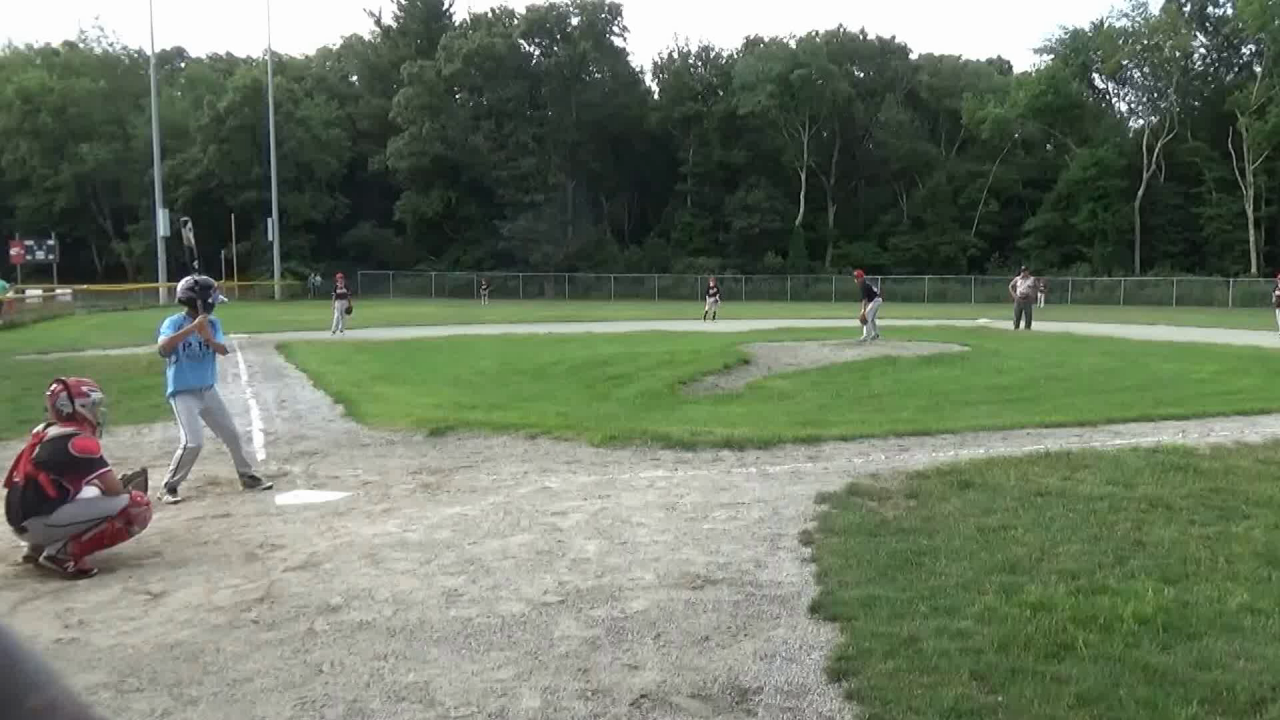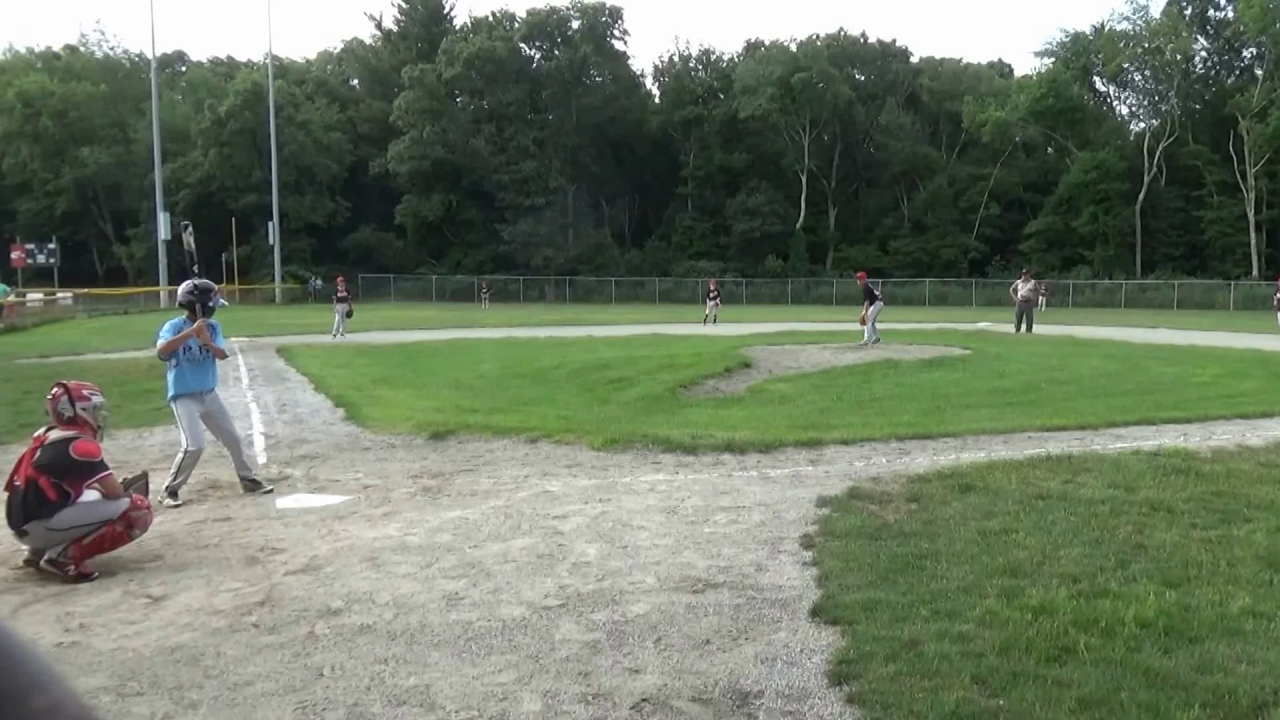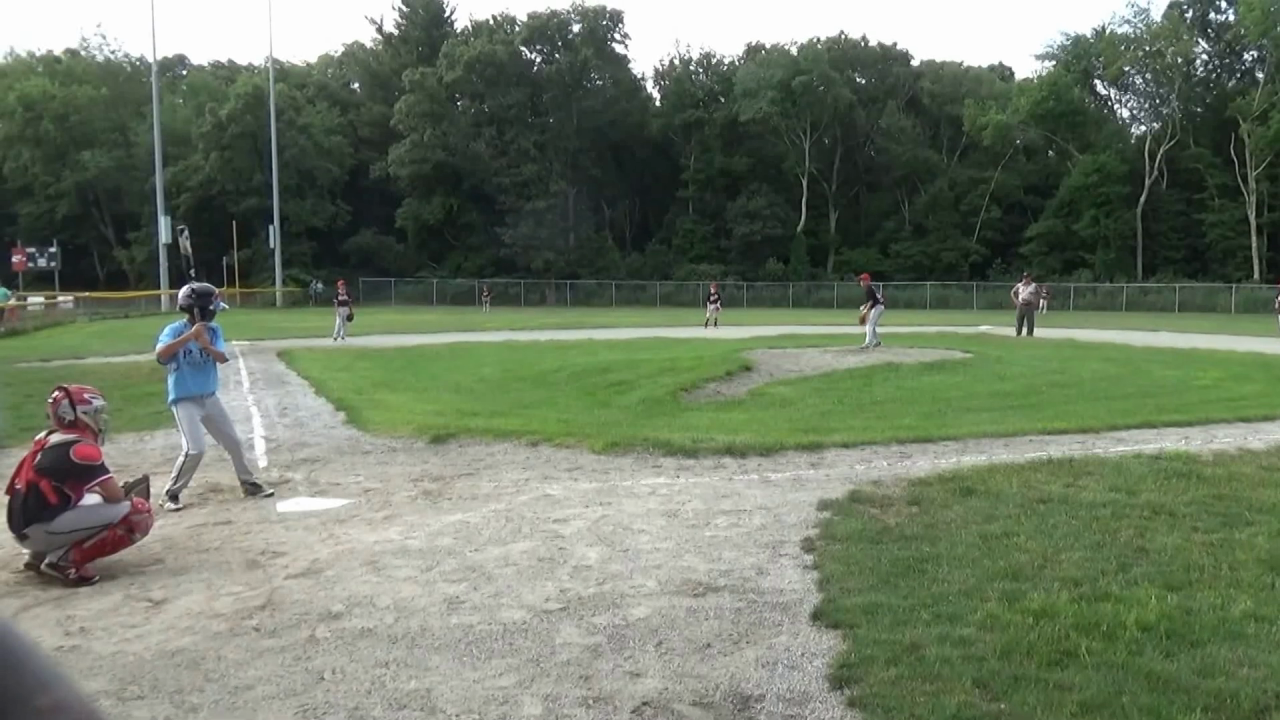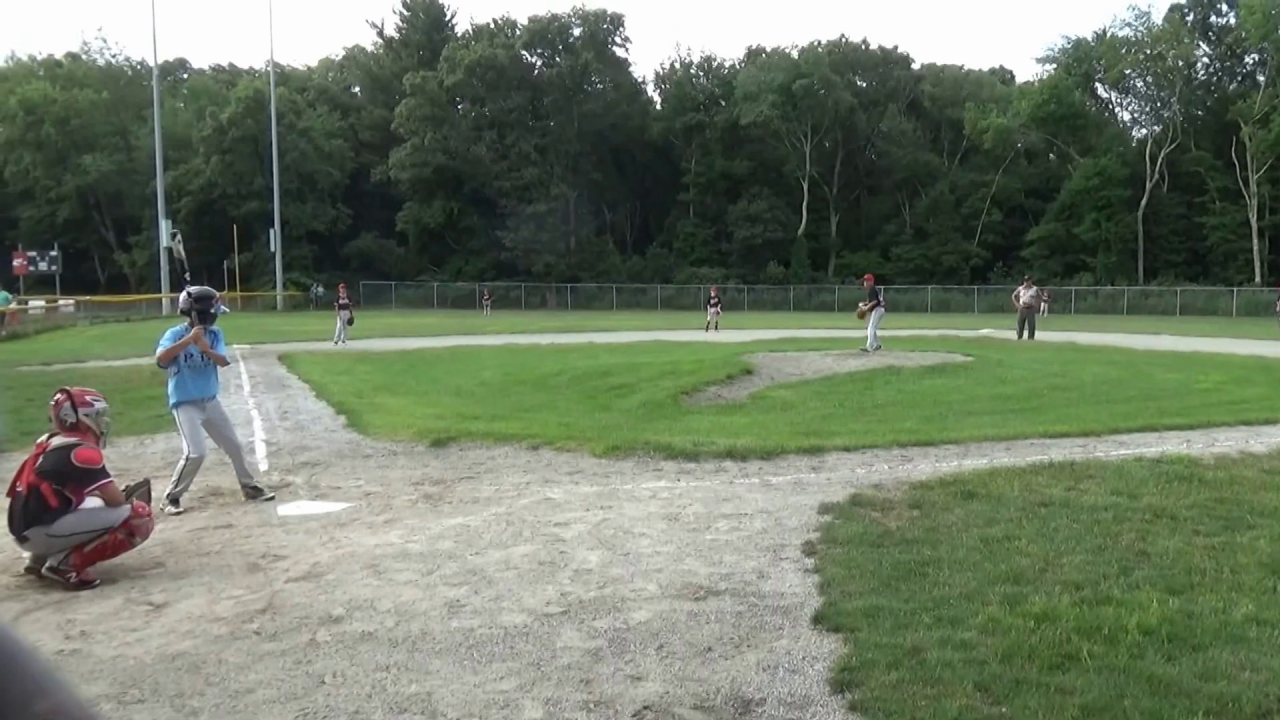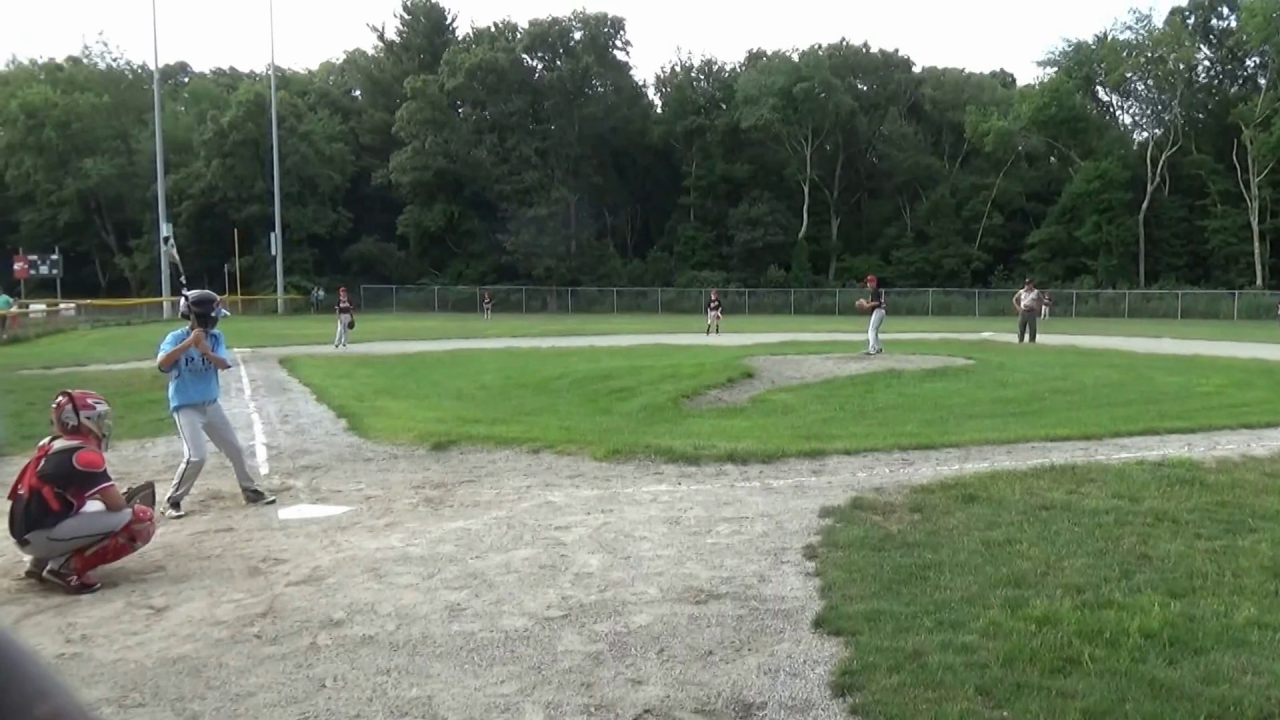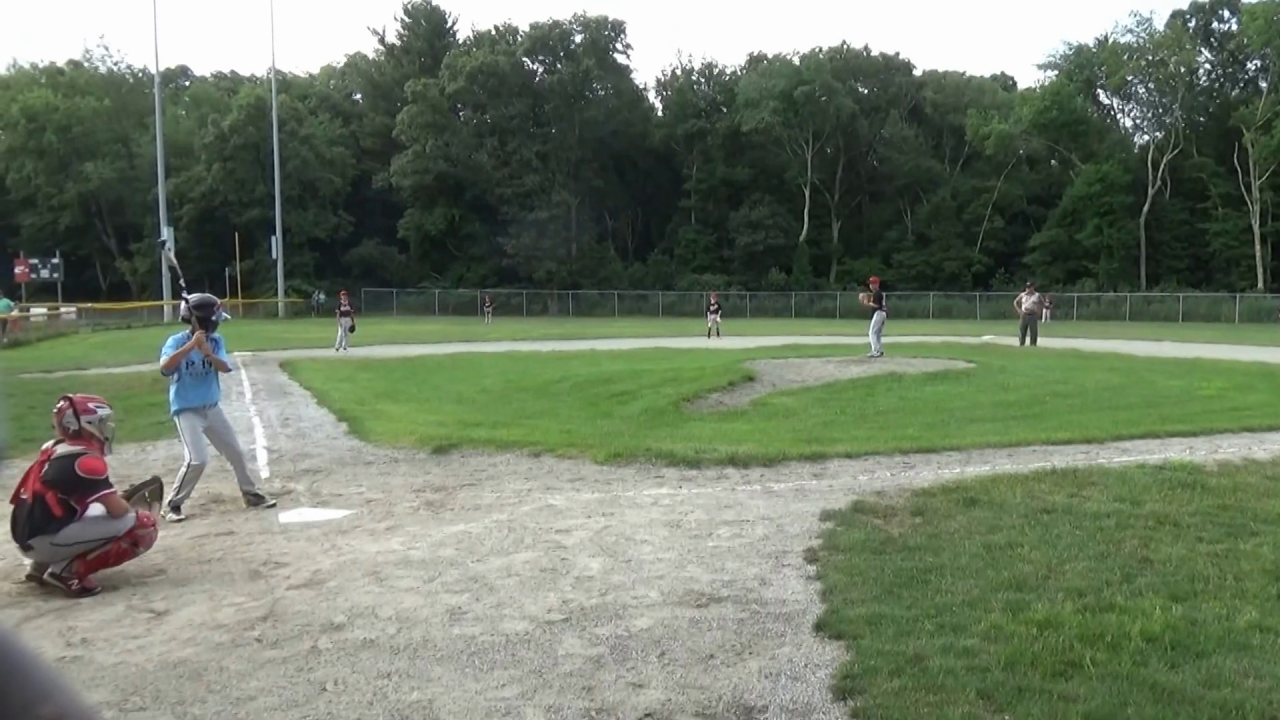
dt=0.1s
person 1, frame 1
left shoulder: (212, 323)
right shoulder: (174, 322)
left elbow: (224, 351)
right elbow: (163, 347)
left wrist: (209, 339)
right wrist: (193, 328)
left hip: (208, 390)
right hip: (183, 392)
left knee: (232, 434)
right knee: (192, 442)
left ankle: (247, 476)
right ankle: (169, 487)
person 1, frame 2
left shoulder: (213, 326)
right shoulder: (174, 326)
left elbow: (223, 355)
right elbow: (161, 350)
left wrist: (208, 343)
right wrist: (191, 332)
left hip: (209, 394)
right hip: (183, 396)
left knee: (232, 438)
right knee: (193, 446)
left ankle: (248, 480)
right ankle: (170, 490)
person 1, frame 3
left shoulder: (214, 330)
right shoulder: (174, 330)
left elbow: (223, 358)
right elbow: (160, 355)
left wrist: (206, 346)
right wrist: (189, 336)
left hip: (210, 397)
right hip: (184, 400)
left knee: (233, 441)
right knee: (194, 449)
left ankle: (249, 483)
right ankle: (171, 494)
person 1, frame 4
left shoulder: (215, 333)
right shoulder: (175, 334)
left elbow: (224, 361)
right elbow: (160, 358)
left wrist: (206, 350)
right wrist: (189, 339)
left hip: (210, 401)
right hip: (185, 403)
left knee: (234, 445)
right knee: (195, 453)
left ankle: (249, 487)
right ankle: (171, 497)
person 1, frame 5
left shoulder: (216, 336)
right shoulder: (176, 337)
left elbow: (225, 365)
right elbow: (162, 363)
left wrist: (207, 352)
right wrist: (189, 342)
left hip: (211, 404)
right hip: (186, 407)
left knee: (235, 449)
right knee: (196, 456)
left ankle: (250, 490)
right ankle: (172, 501)
person 1, frame 6
left shoulder: (216, 340)
right shoulder: (177, 341)
left elbow: (225, 368)
right elbow: (165, 367)
left wrist: (209, 354)
right wrist: (191, 345)
left hip: (212, 408)
right hip: (186, 410)
left knee: (236, 452)
right knee: (197, 460)
left ankle: (251, 494)
right ankle: (173, 505)
person 2, frame 1
left shoulder: (46, 431)
right shoulder: (78, 439)
right elbow: (114, 487)
left wrist: (99, 486)
right wrist: (124, 489)
left hip: (25, 519)
right hip: (41, 521)
left knee: (95, 493)
right knee: (137, 506)
left ankle: (39, 546)
right ankle: (64, 552)
person 2, frame 2
left shoulder: (48, 435)
right shoulder: (79, 443)
right elbow: (114, 491)
left wrist: (100, 489)
right wrist: (125, 493)
left hip: (25, 523)
right hip: (41, 525)
left knee: (96, 496)
right knee: (138, 510)
left ankle: (40, 549)
right ankle: (64, 556)
person 2, frame 3
left shoulder: (49, 439)
right shoulder: (80, 447)
right elbow: (114, 494)
left wrist: (98, 491)
right wrist: (125, 496)
left hip: (27, 525)
right hip: (42, 528)
left knee: (97, 500)
right knee: (138, 513)
left ankle: (40, 553)
right ankle: (65, 560)
person 2, frame 4
left shoulder: (51, 442)
right shoulder: (81, 450)
right elbow: (115, 498)
left wrist: (101, 495)
right wrist: (126, 499)
left hip: (27, 529)
right hip: (42, 531)
left knee: (97, 503)
right knee: (139, 517)
left ankle: (41, 556)
right ankle: (66, 564)
person 2, frame 5
left shoulder: (52, 444)
right shoulder: (83, 453)
right elbow: (115, 502)
right wrist: (128, 503)
left hip: (28, 532)
right hip: (43, 535)
left knee: (98, 508)
right knee: (140, 521)
left ankle: (42, 561)
right ankle: (66, 567)
person 2, frame 6
left shoulder: (55, 448)
right shoulder: (86, 458)
right elbow: (117, 510)
left wrist: (120, 502)
right wrist: (130, 509)
left hip: (30, 536)
right hip: (45, 540)
left knee: (99, 511)
right knee: (143, 526)
left ankle: (42, 565)
right ankle: (67, 571)
